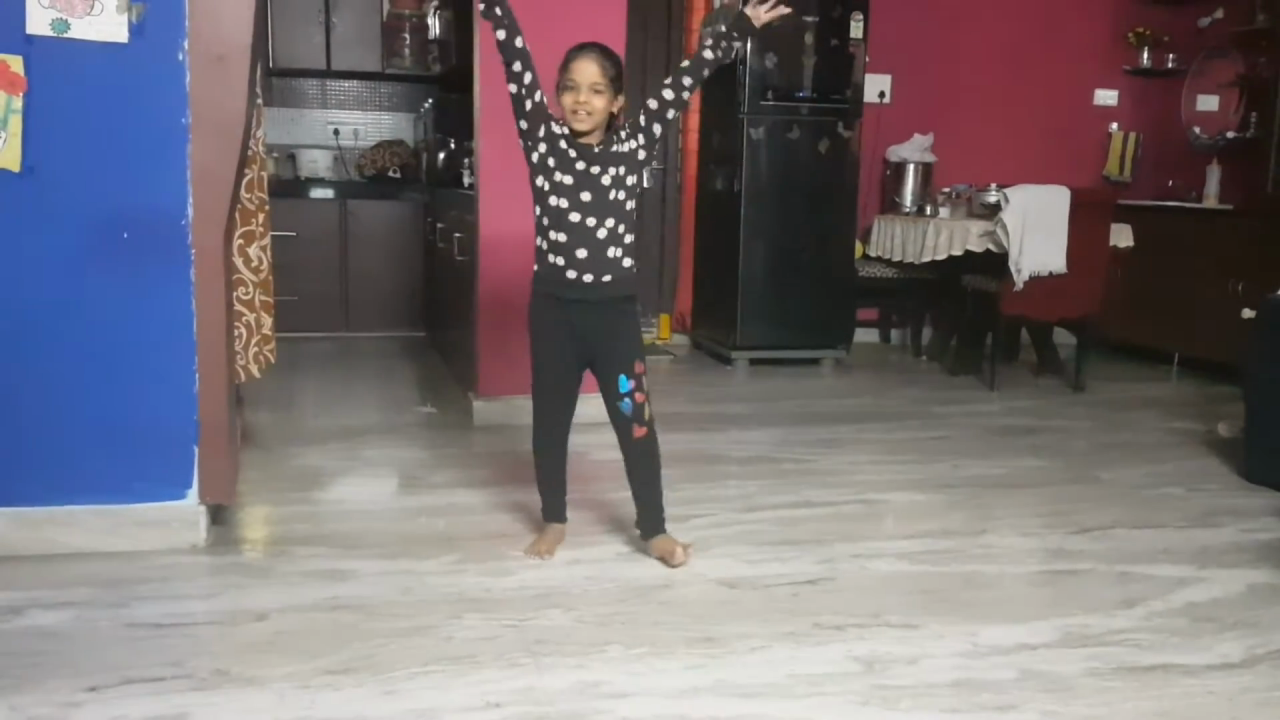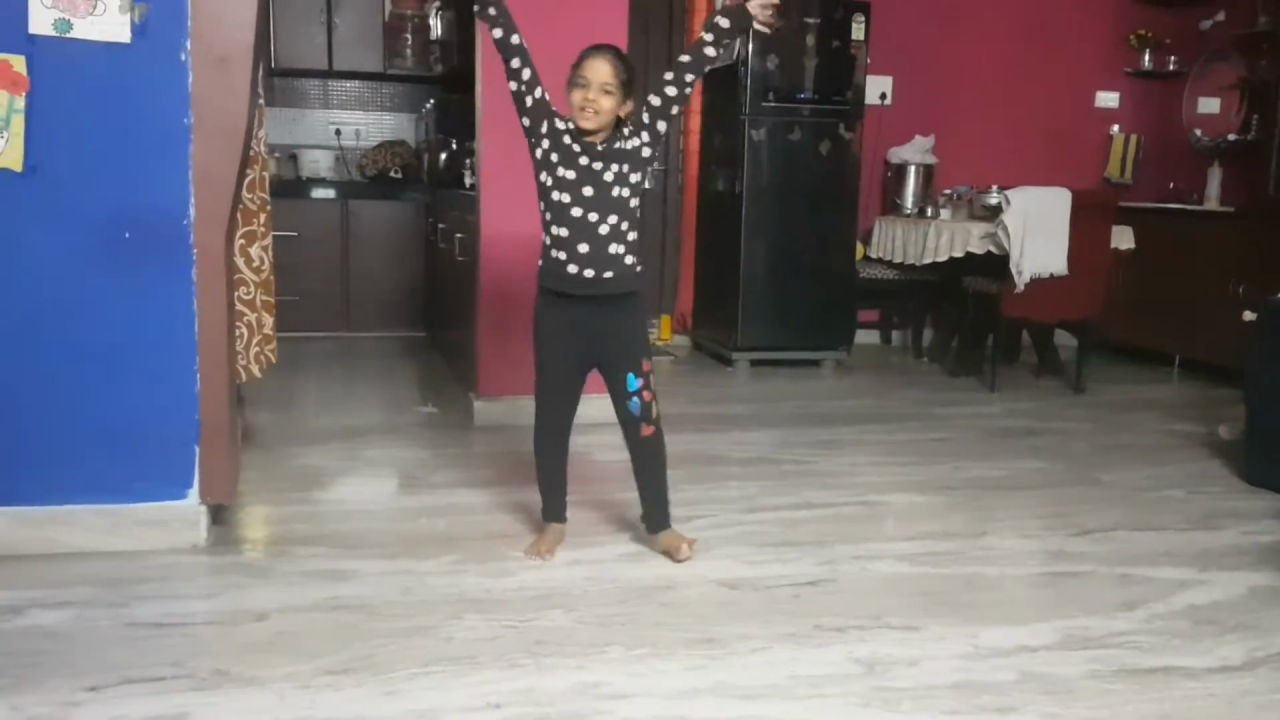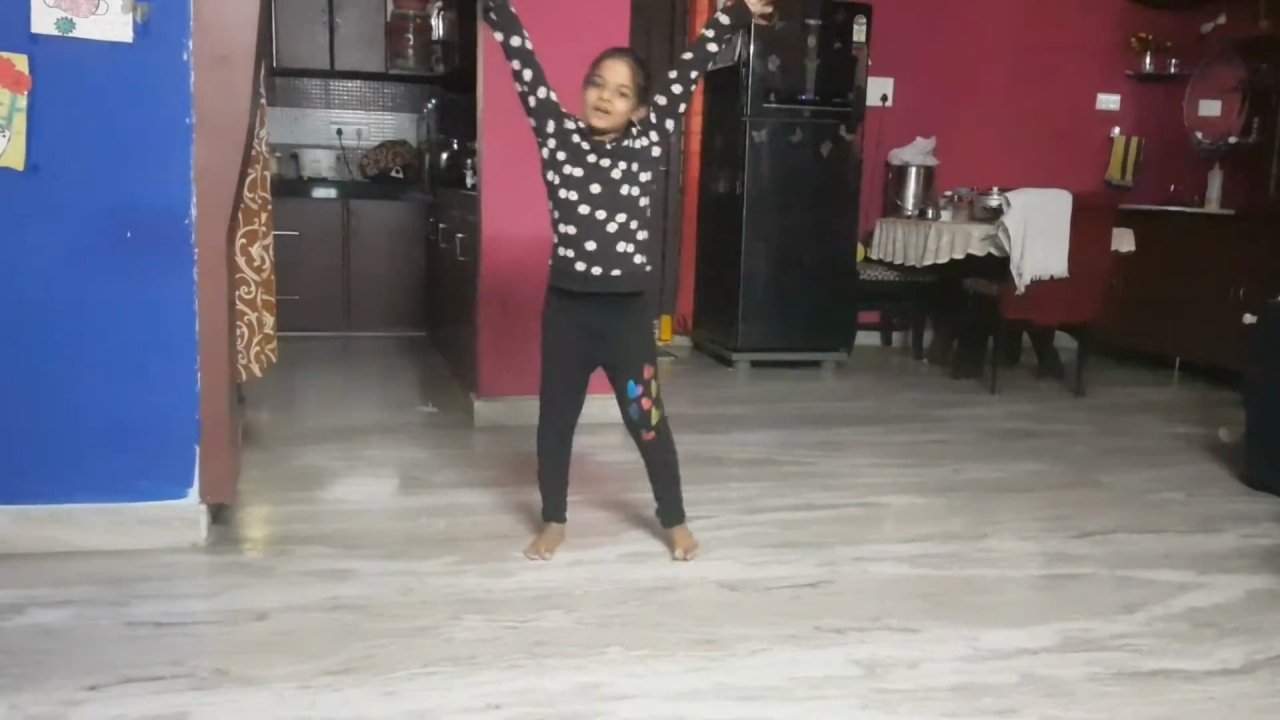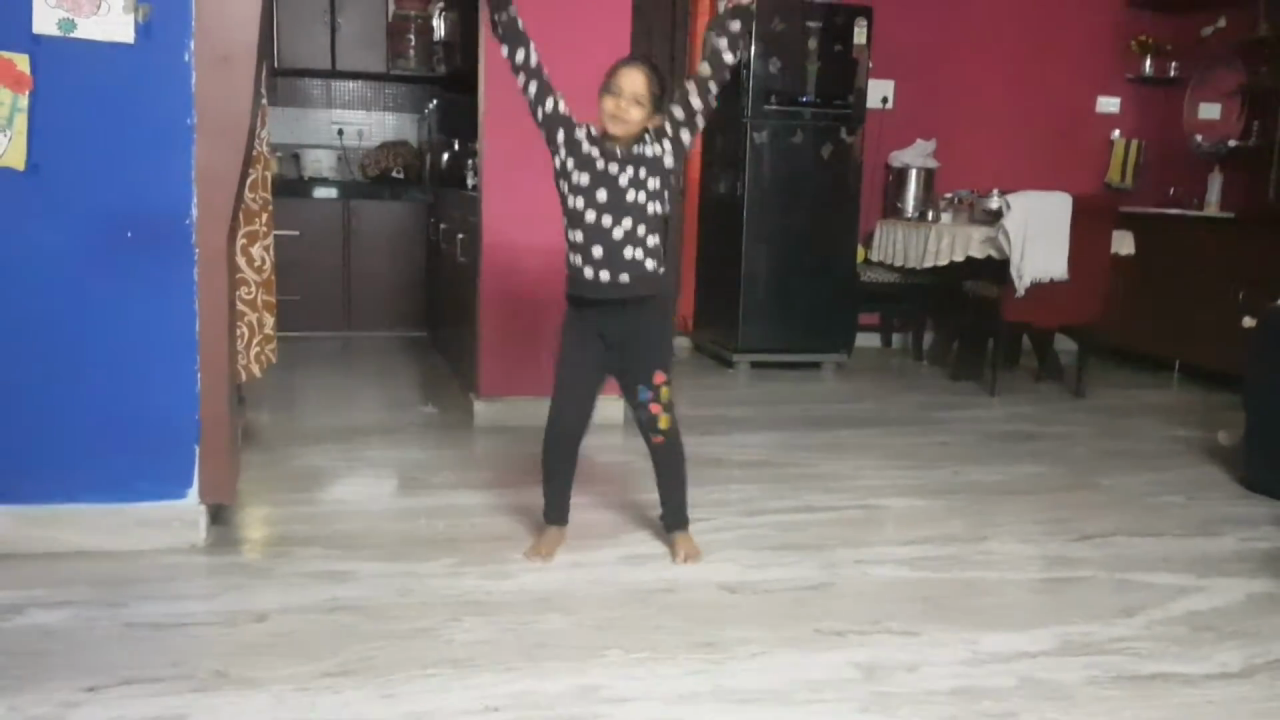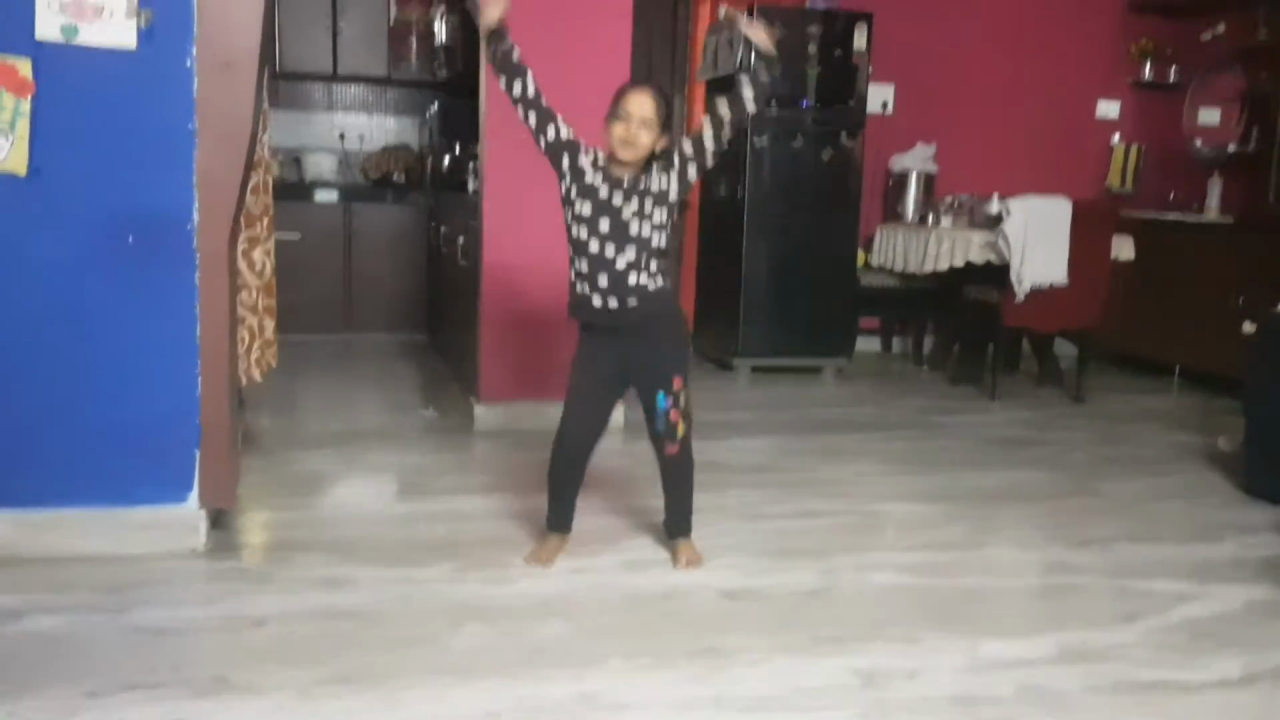
dt=0.1s
person 1, frame 1
left shoulder: (634, 144)
right shoulder: (541, 139)
left elbow: (682, 83)
right elbow: (515, 62)
left hip: (614, 308)
right hip: (554, 306)
left knee: (635, 421)
right knee: (551, 418)
left ankle: (654, 529)
right ankle: (553, 520)
person 1, frame 2
left shoulder: (640, 140)
right shoulder: (547, 134)
left elbow: (684, 74)
right elbow: (519, 63)
left hip: (620, 307)
right hip: (559, 305)
left knee: (642, 419)
right knee: (552, 417)
left ankle: (660, 524)
right ankle: (553, 521)
person 1, frame 3
left shoulder: (648, 140)
right shoulder: (556, 133)
left elbow: (688, 72)
right elbow: (523, 62)
left hip: (627, 308)
right hip: (568, 305)
left knee: (647, 422)
right knee: (556, 418)
left ankle: (674, 520)
right ankle: (553, 521)
person 1, frame 4
left shoulder: (663, 150)
right shoulder: (573, 143)
left elbow: (708, 78)
right elbow: (529, 72)
left hip: (646, 312)
right hip: (587, 314)
left knee: (659, 426)
right knee: (564, 424)
left ankle: (677, 526)
right ankle: (554, 522)
person 1, frame 5
left shoulder: (670, 175)
right shoulder: (576, 166)
left elbow: (725, 120)
right elbow: (531, 101)
left wrist: (760, 56)
left hip: (657, 330)
right hip: (600, 334)
left knee: (672, 436)
right knee: (575, 435)
left ankle: (680, 532)
right ankle: (556, 529)
